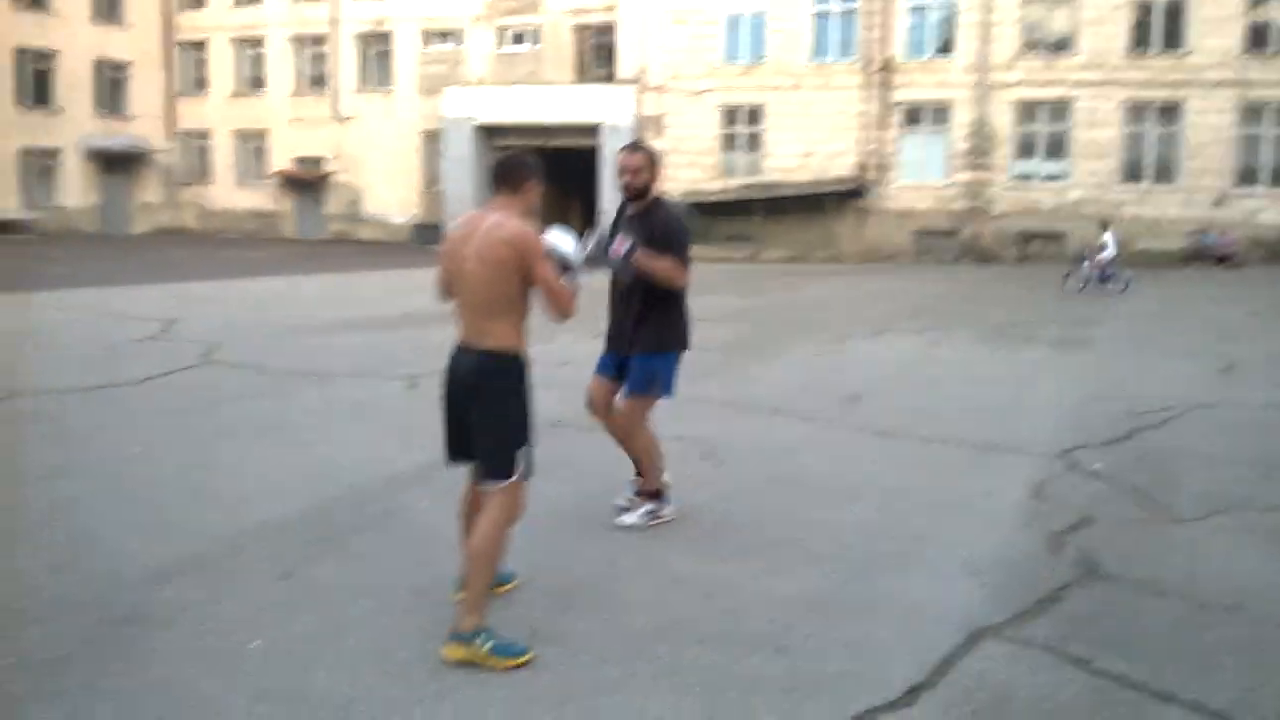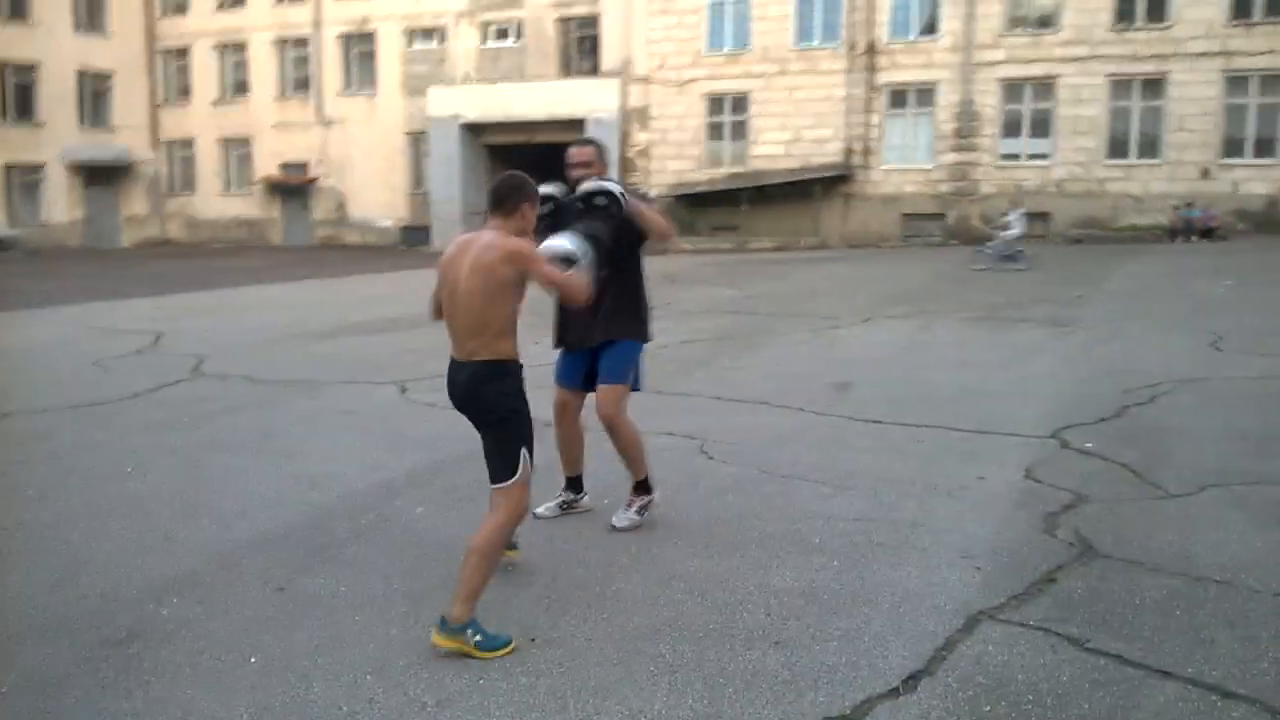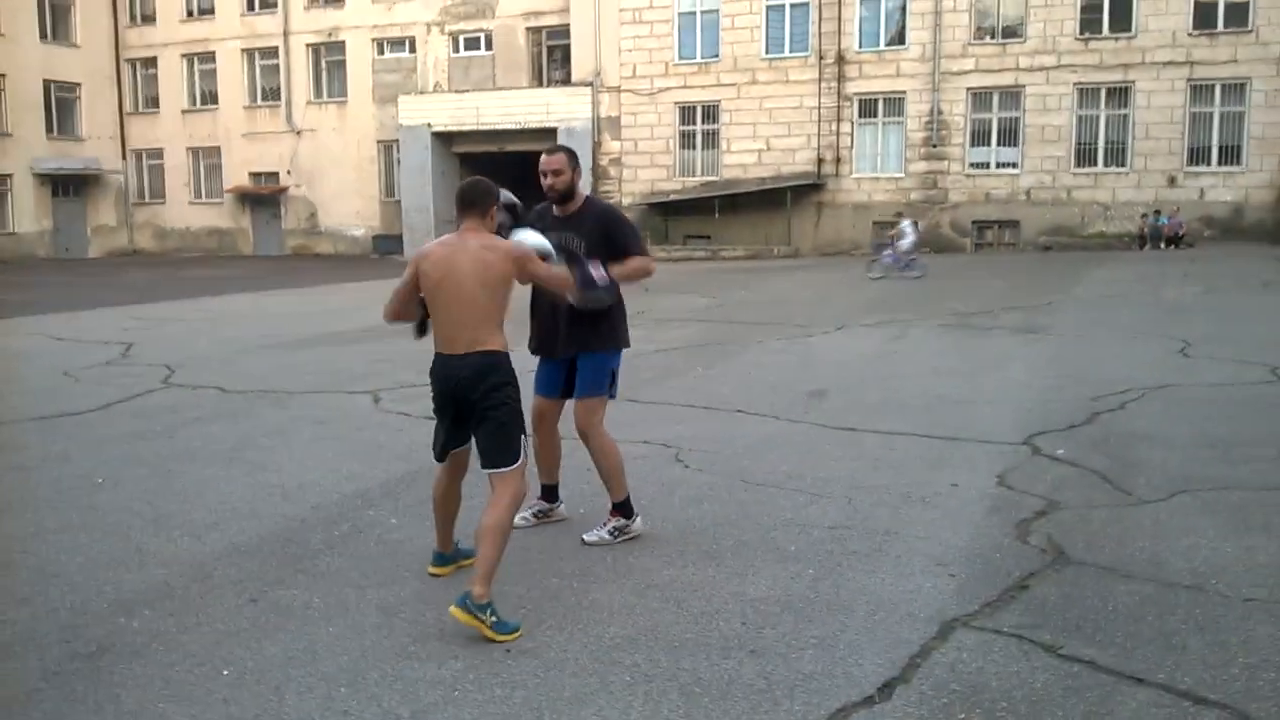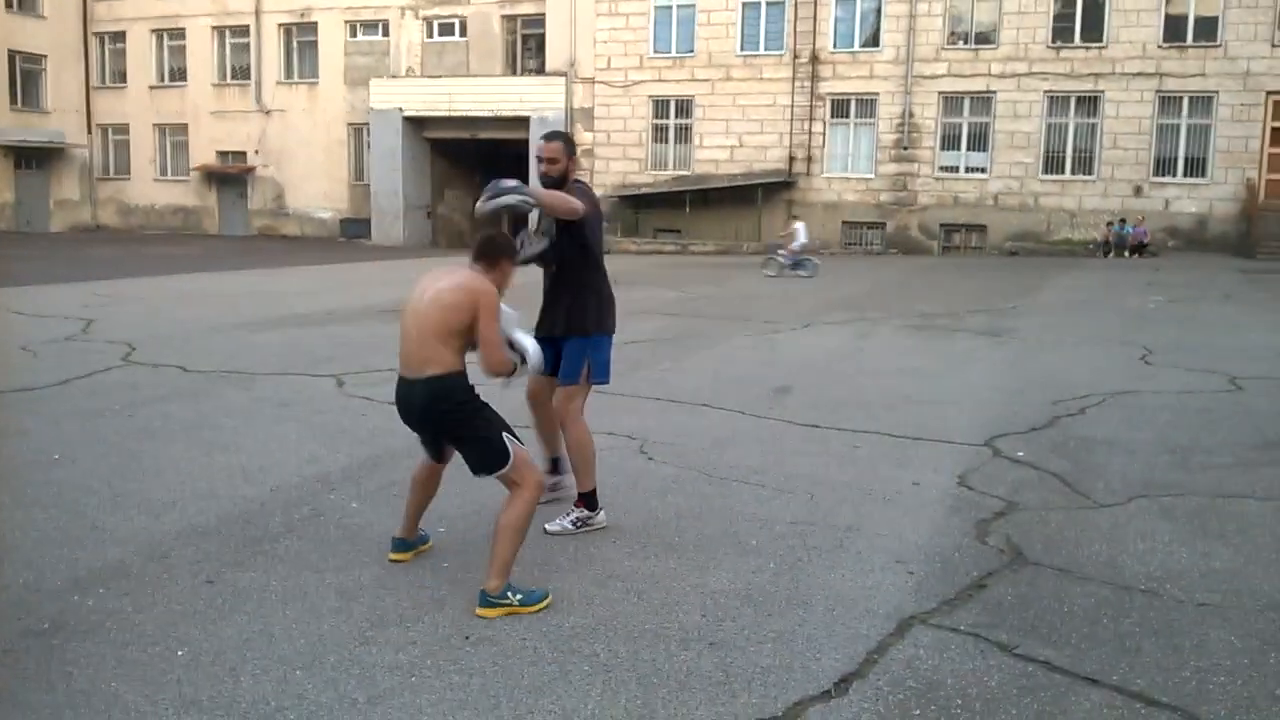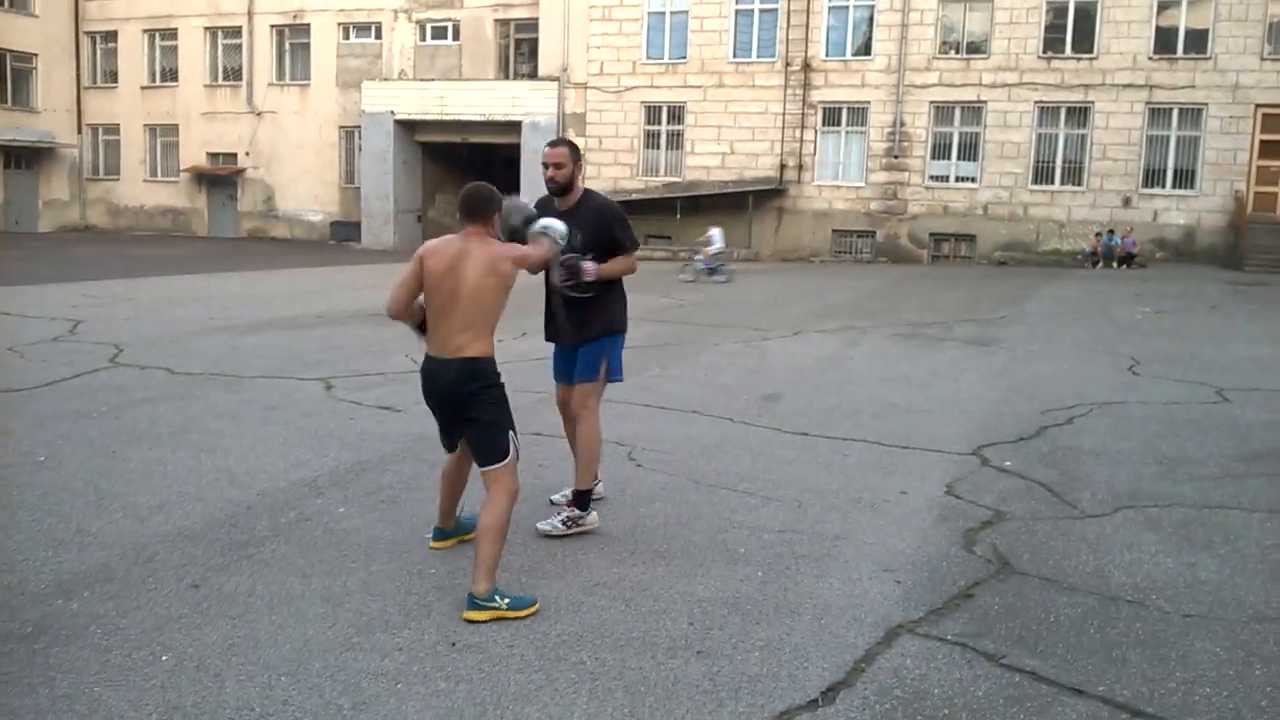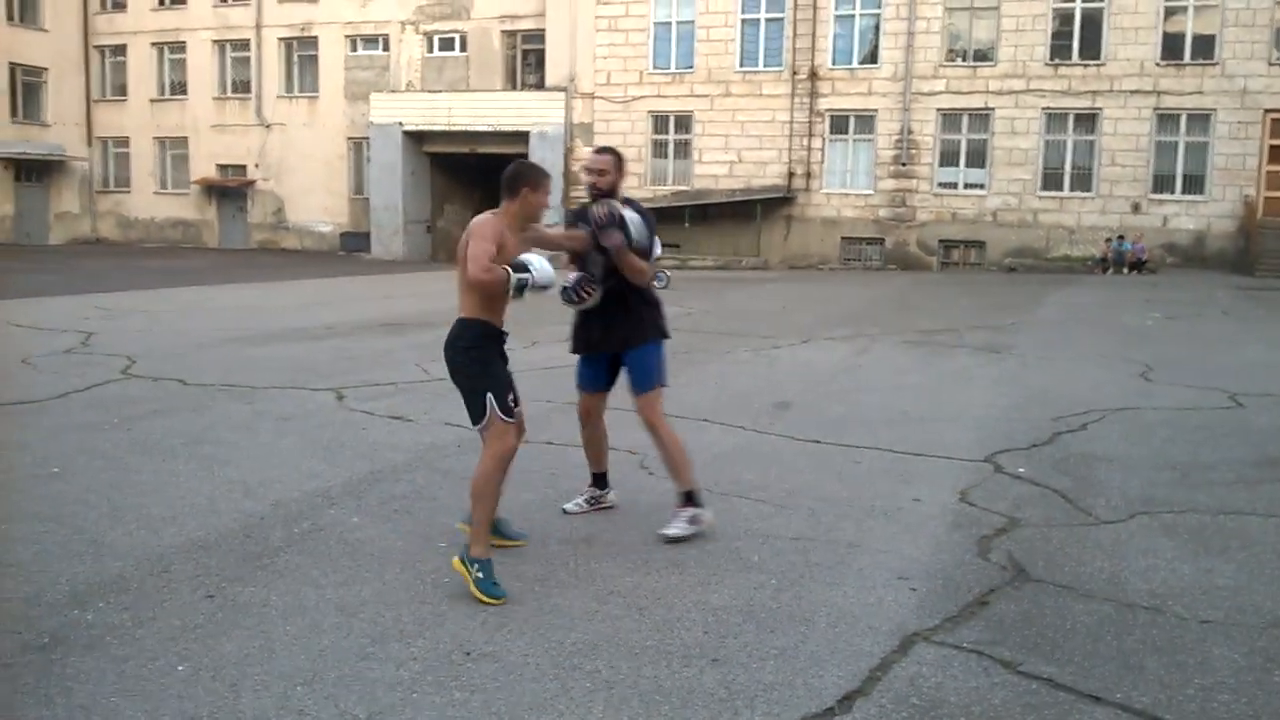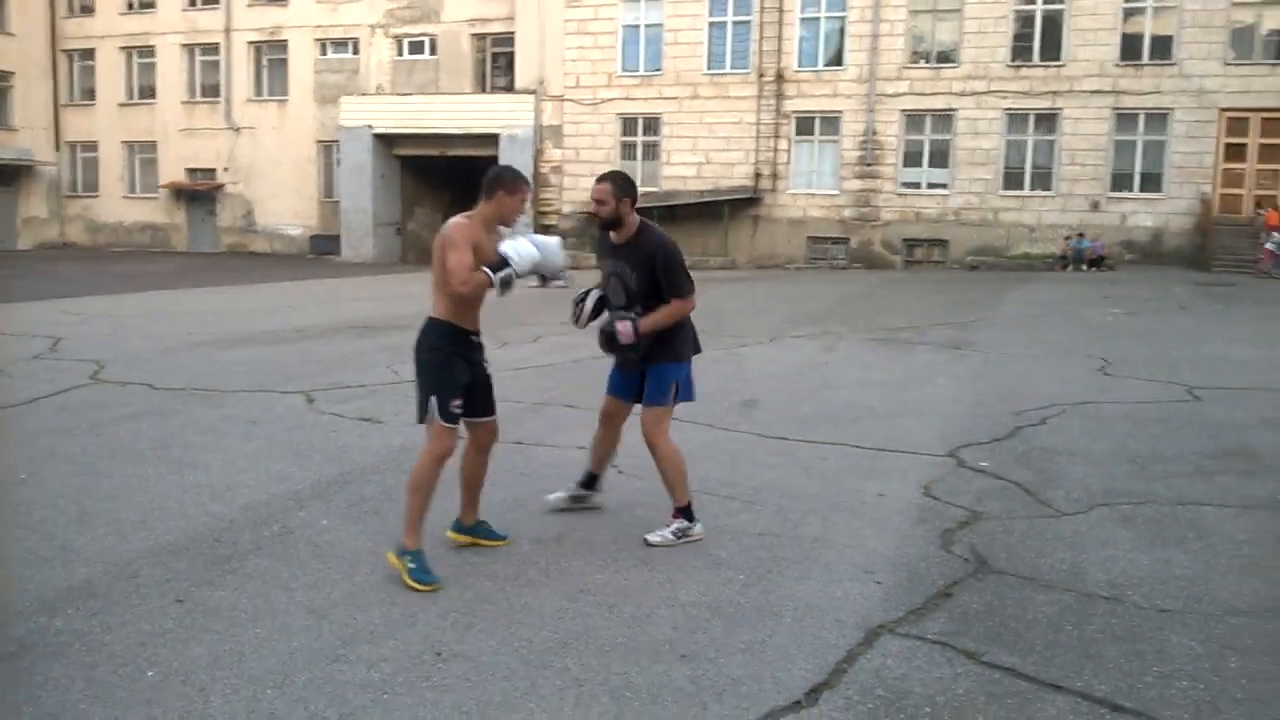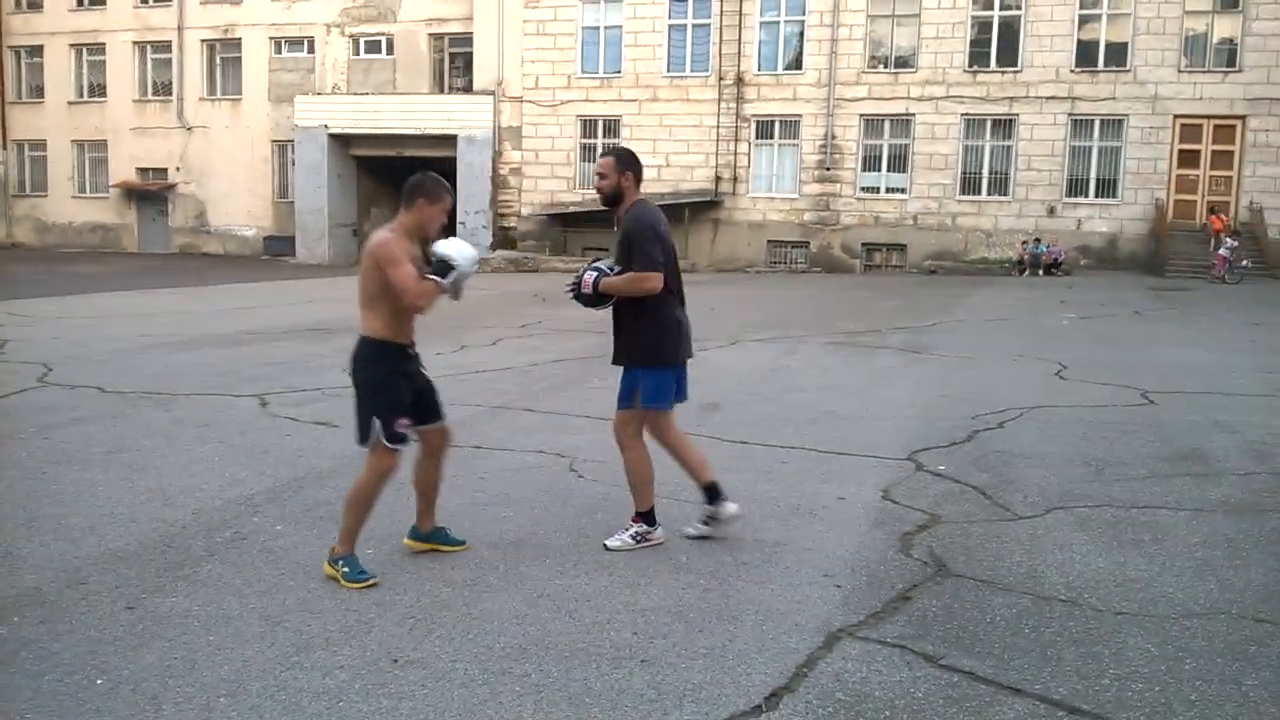
dt=0.3s
person 1, frame 1
left shoulder: (458, 229)
right shoulder: (522, 235)
right elbow: (563, 308)
right wrist: (561, 270)
left hip: (463, 362)
right hip: (499, 371)
left knee: (484, 476)
right knee: (505, 500)
left ankle: (476, 573)
right ankle: (469, 631)
person 1, frame 2
left shoulder: (456, 249)
right shoulder: (513, 251)
left elbow: (439, 311)
right elbow: (578, 294)
right wrist: (572, 274)
left hip: (459, 376)
right hip: (495, 379)
left knee: (508, 471)
right knee: (512, 503)
left ankle: (496, 541)
right ankle: (457, 620)
person 1, frame 3
left shoulder: (428, 253)
right shoulder: (508, 250)
left elbow: (393, 312)
right elbow: (563, 285)
right wrist: (541, 262)
left hip: (446, 370)
right hip: (491, 373)
left knee: (452, 462)
right knee: (509, 488)
left ankle: (445, 551)
right ankle: (477, 597)
person 1, frame 4
left shoulder: (433, 278)
right shoulder: (484, 292)
right elbow: (493, 364)
right wrist: (515, 361)
left hip: (408, 394)
right hip: (447, 394)
left knee: (440, 455)
right knee: (528, 483)
left ankle: (405, 538)
right ankle: (496, 591)
person 1, frame 5
left shoulder: (429, 251)
right shoulder: (507, 254)
left elbow: (397, 307)
right elbow: (543, 252)
right wrist: (549, 236)
left hip: (434, 373)
right hip: (475, 376)
left knee: (462, 448)
right knee: (503, 486)
left ankle: (447, 526)
right ankle: (483, 594)
person 1, frame 6
left shoulder: (511, 231)
right shoulder: (488, 226)
left elbow: (542, 251)
right elbow: (478, 275)
right wrist: (520, 276)
left hip: (482, 341)
right hip: (474, 342)
left knee: (510, 433)
right knee: (500, 441)
left ankle: (486, 521)
right ankle: (476, 555)
person 1, frame 7
left shoulder: (491, 233)
right shoulder: (459, 229)
left elbow: (496, 270)
right elbow: (461, 286)
left wrist: (529, 261)
right wrist: (504, 268)
left hip: (469, 343)
right hip: (443, 343)
left knee: (486, 433)
right knee: (442, 443)
left ankle: (467, 522)
right ankle: (408, 546)
person 1, frame 8
left shoulder: (407, 243)
right shoulder: (388, 243)
right elbow: (417, 300)
left wrist: (442, 276)
right wrist: (445, 272)
left hip: (403, 356)
right hip: (379, 359)
left knee: (437, 439)
right knee: (382, 462)
left ankle: (424, 528)
right ankle: (341, 554)
person 2, frame 1
left shoulder: (664, 217)
right shoulder: (624, 211)
left elbow: (678, 278)
left wrist: (632, 253)
left hip: (659, 334)
right hip: (626, 328)
left knee: (634, 415)
right knee: (597, 400)
left ankle: (656, 501)
right ankle: (648, 473)
person 2, frame 2
left shoulder: (624, 206)
left elbow: (664, 233)
left wrist: (627, 200)
left hip: (620, 328)
right hip: (578, 329)
left knee: (610, 412)
right knee: (564, 408)
left ankle: (643, 490)
right ankle: (574, 492)
person 2, frame 3
left shoulder: (603, 216)
right shoulder: (539, 217)
left elbow: (646, 263)
left wrist: (609, 274)
left hip: (597, 336)
right hip: (555, 337)
left knee: (588, 422)
right knee: (542, 415)
left ankle: (625, 515)
right ankle: (548, 501)
person 2, frame 4
left shoulder: (578, 194)
right shoulder: (549, 198)
left elbow: (569, 208)
left wrist: (523, 192)
left hip: (587, 320)
right hip: (558, 316)
left knee: (567, 409)
right knee: (537, 394)
left ankle: (589, 508)
right ankle: (556, 475)
person 2, frame 5
left shoulder: (602, 209)
right shoulder: (542, 209)
left elbow: (631, 260)
left wrist: (598, 270)
left hip: (601, 323)
right hip: (563, 322)
left knee: (583, 407)
right knee: (566, 403)
left ankle: (582, 509)
right ankle: (588, 479)
person 2, frame 6
left shoulder: (635, 218)
right shoulder: (578, 217)
left elbow: (643, 276)
left wrist: (619, 249)
left hip: (638, 330)
right hip: (595, 330)
left knee: (651, 416)
right knee: (587, 410)
left ankle: (692, 505)
right ankle: (600, 488)
person 2, frame 7
left shoulder: (658, 246)
right shoulder: (604, 238)
left elbow: (685, 301)
left wrist: (640, 327)
left hip: (665, 346)
right hip: (631, 345)
left knee: (654, 429)
right knee: (610, 415)
left ankle: (686, 519)
right ankle: (587, 488)
person 2, frame 8
left shoulder: (639, 222)
right shoulder: (641, 216)
left elbow: (651, 281)
left wrist: (600, 283)
right wrist: (609, 279)
left hip: (652, 345)
right hip: (656, 341)
left knee: (626, 428)
right knee: (660, 426)
left ankle: (645, 523)
right ankle: (717, 501)
